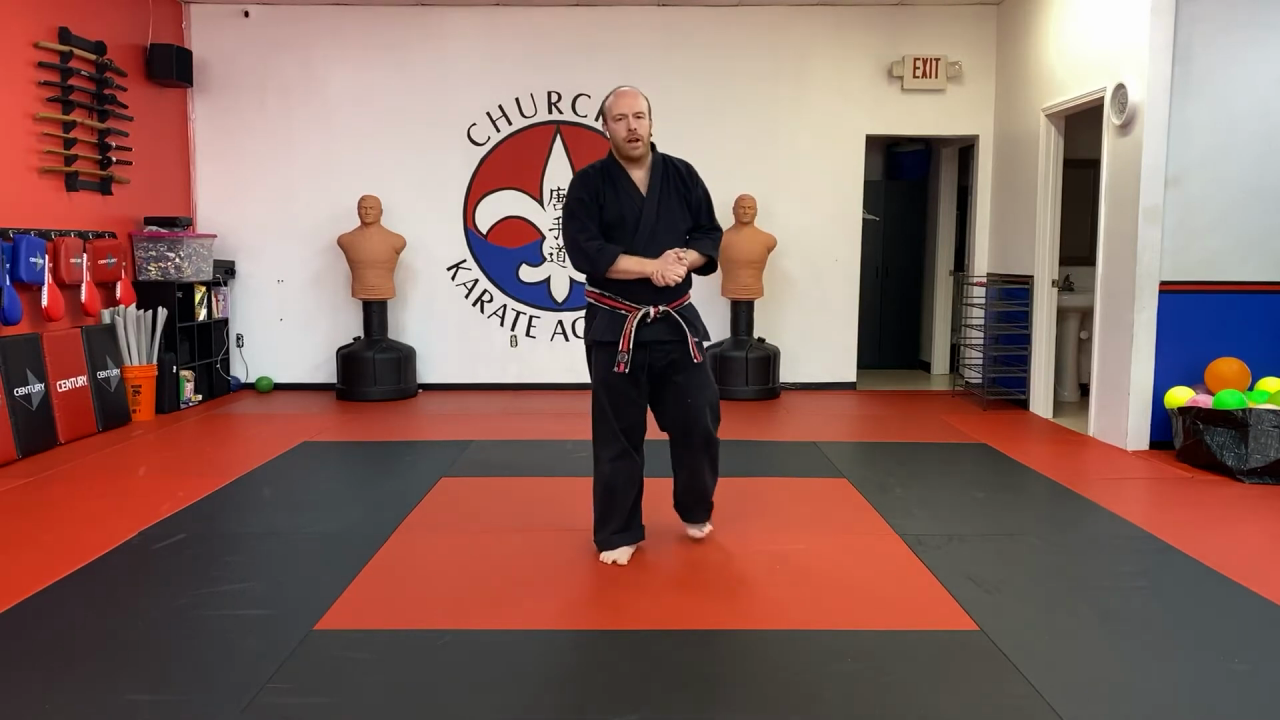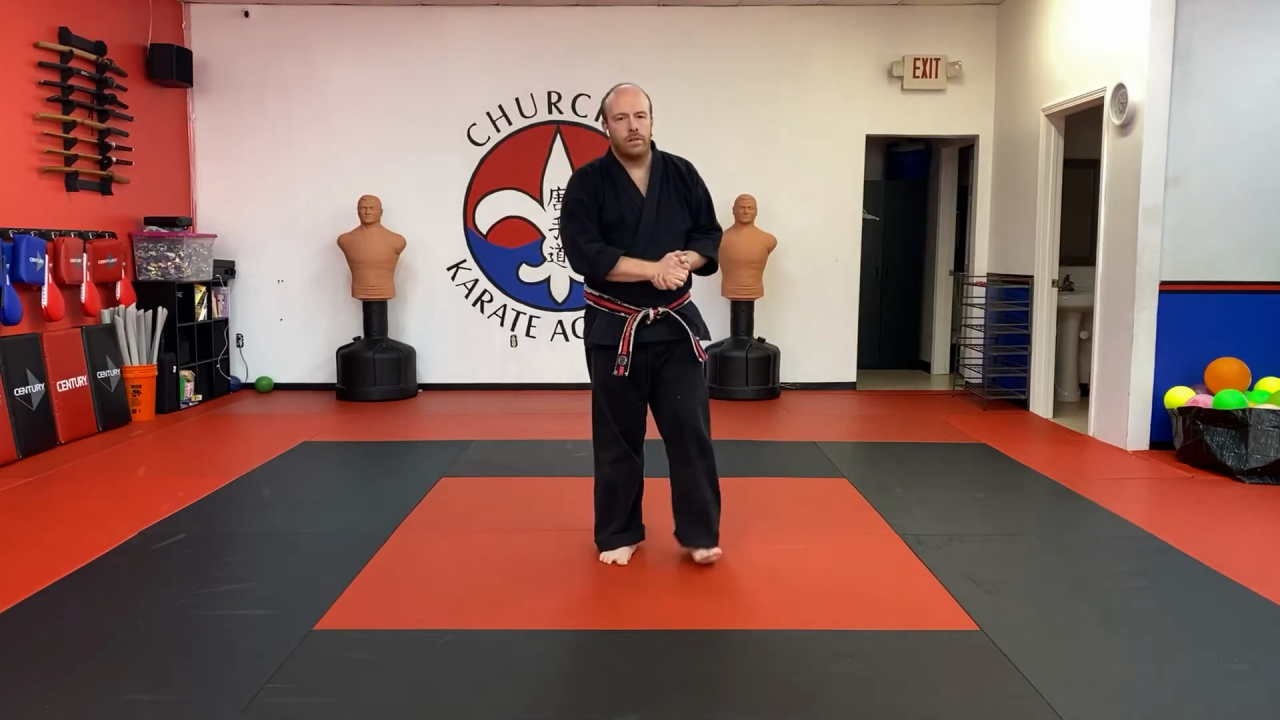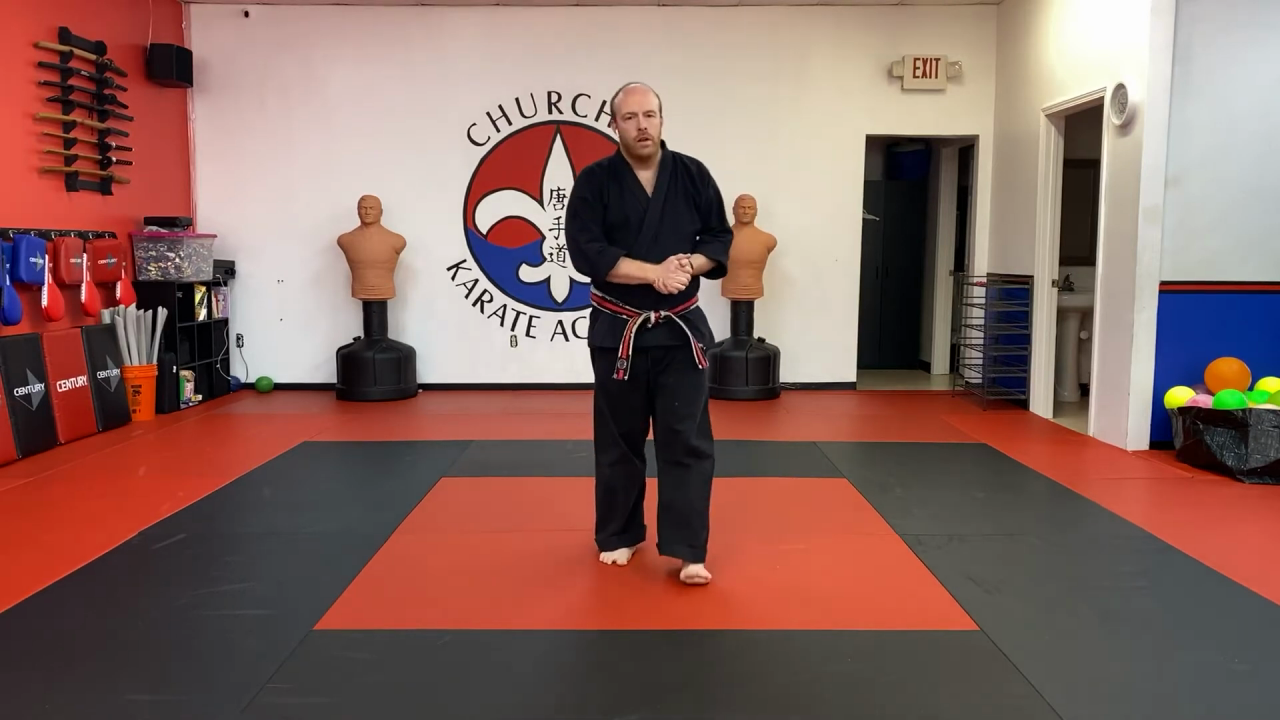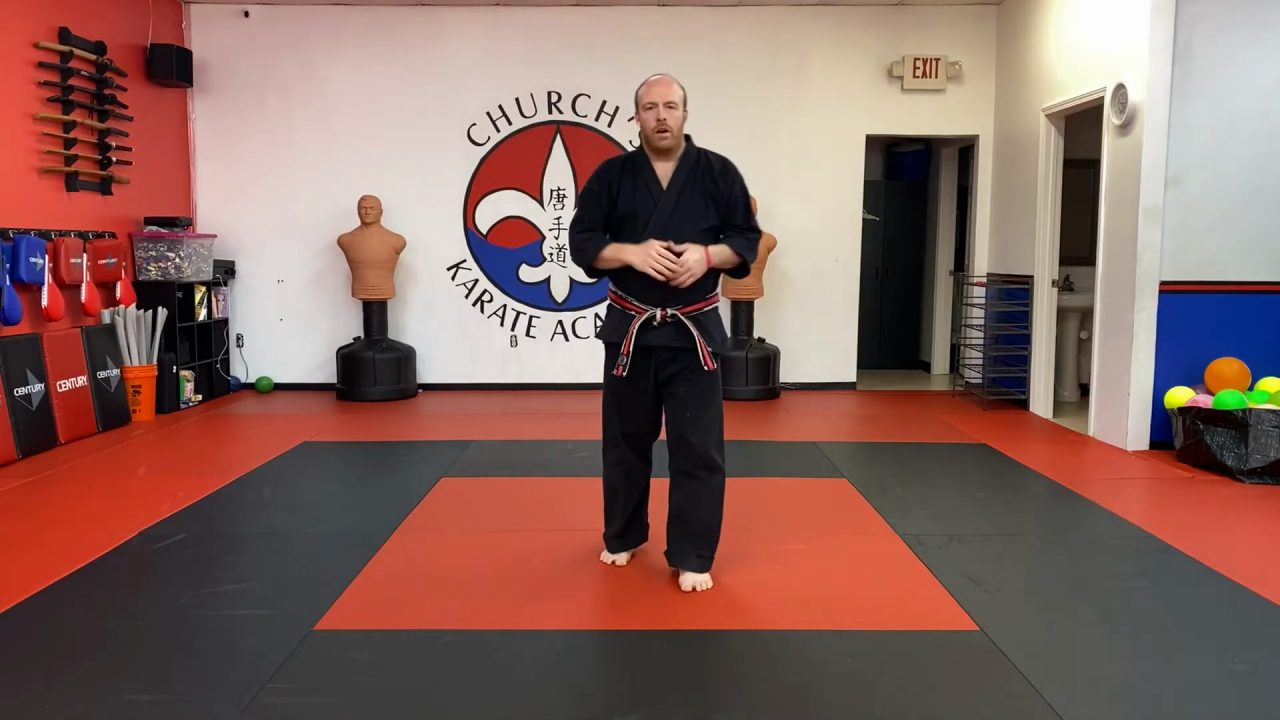
dt=0.2s
person 1, frame 1
left shoulder: (682, 175)
right shoulder: (588, 184)
left elbow: (710, 236)
right elbow: (585, 252)
left wrist: (683, 261)
right wrist: (652, 266)
left hip: (676, 322)
right hip: (615, 325)
left knee: (696, 423)
right knee: (618, 435)
left ankle: (695, 511)
right ankle: (619, 533)
person 1, frame 2
left shoulder: (682, 174)
right shoulder: (587, 183)
left elbow: (709, 235)
right elbow: (585, 253)
left wrist: (684, 262)
right wrist: (653, 269)
left hip: (676, 324)
right hip: (614, 327)
left knee: (690, 430)
right knee: (617, 437)
left ankle: (700, 535)
right ankle: (619, 534)
person 1, frame 3
left shoulder: (693, 175)
right shoulder: (595, 181)
left elbow: (719, 239)
right elbow: (586, 251)
left wrist: (689, 266)
right wrist: (652, 273)
left hip: (680, 328)
right hip: (618, 329)
left knee: (686, 439)
right knee: (619, 439)
left ankle: (686, 549)
right ankle: (619, 535)
person 1, frame 4
left shoulder: (718, 172)
right shoulder: (613, 173)
left elbow: (746, 239)
right elbow: (582, 240)
left wrist: (707, 255)
right wrist: (629, 252)
left hip: (693, 329)
right hip: (630, 327)
left knee: (697, 446)
right knee: (625, 439)
left ankle: (692, 556)
right ankle: (623, 535)
